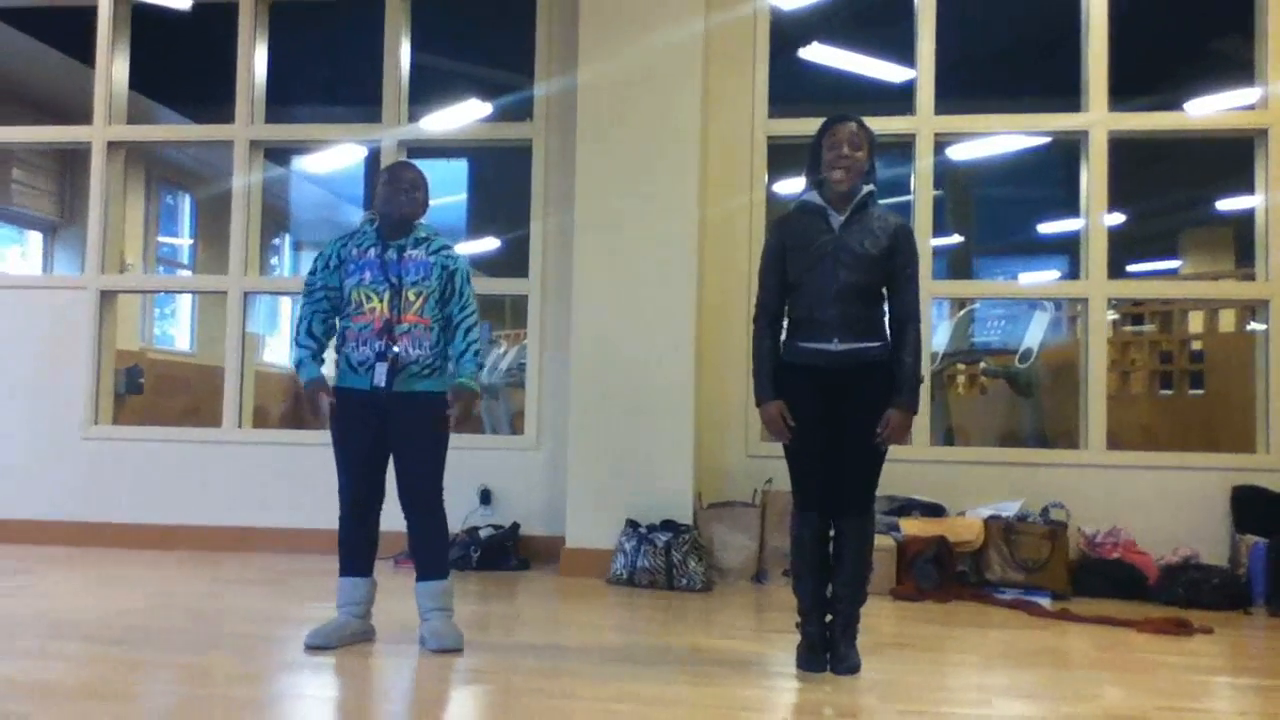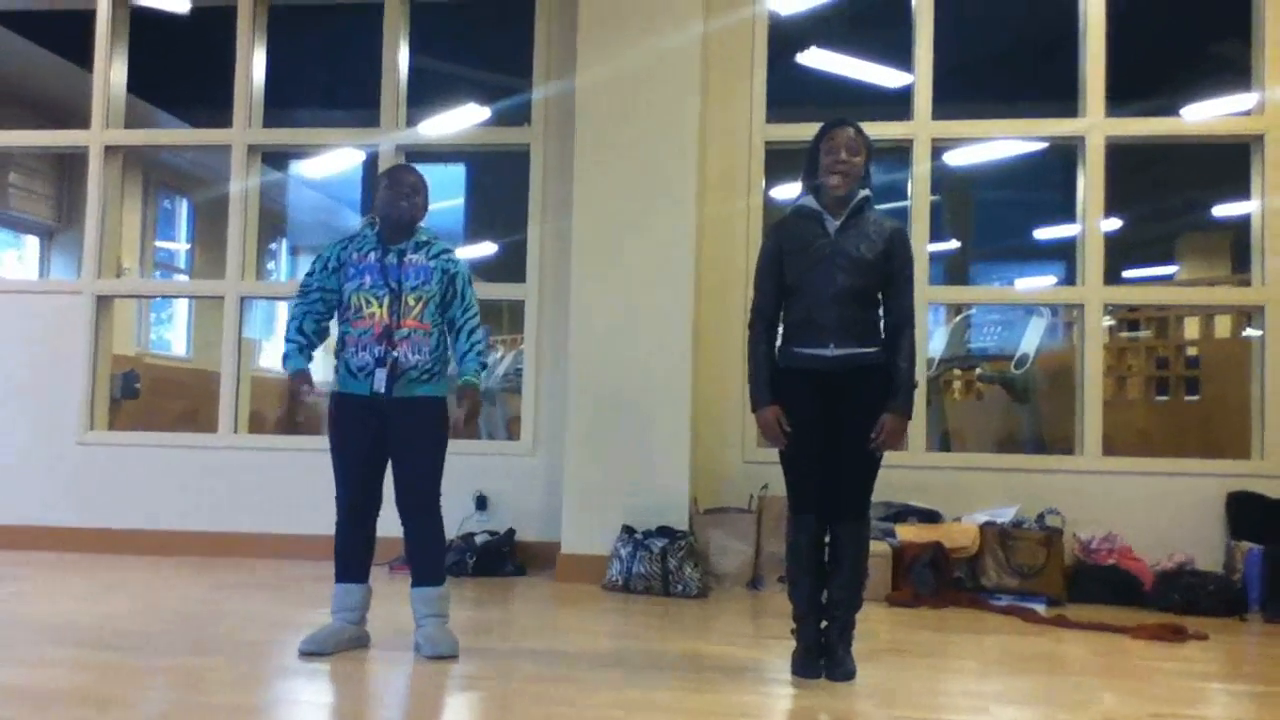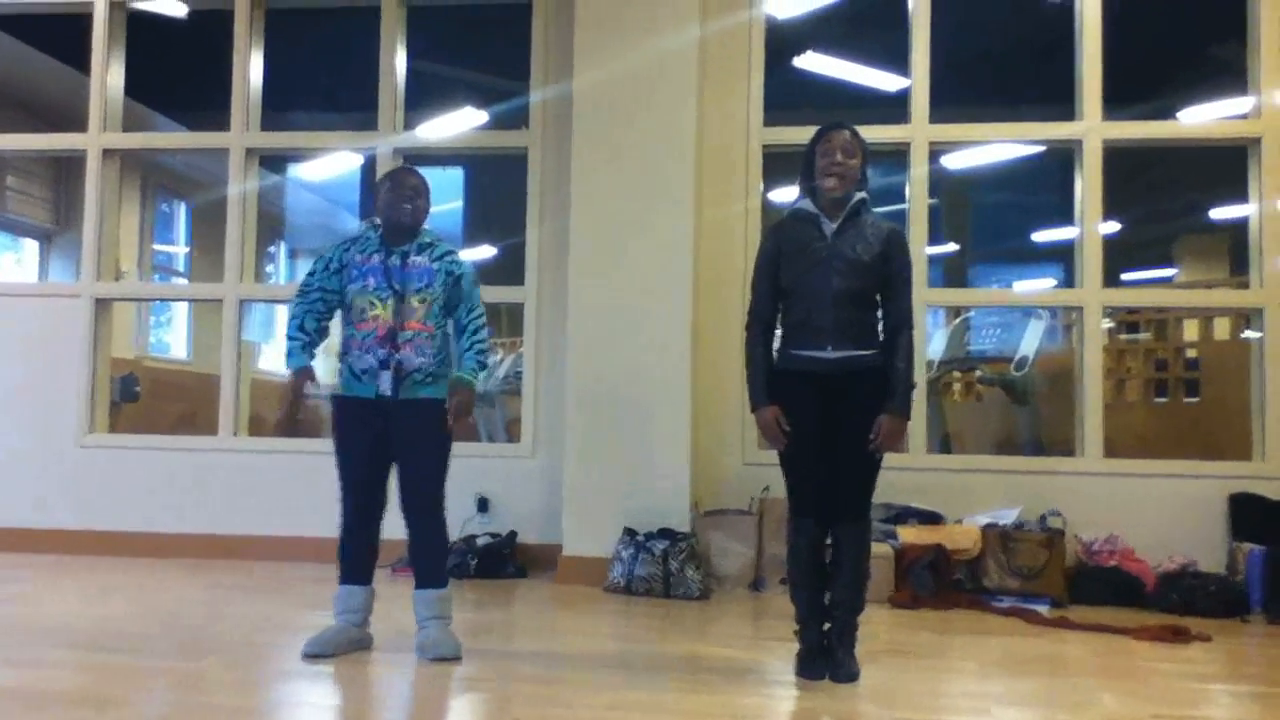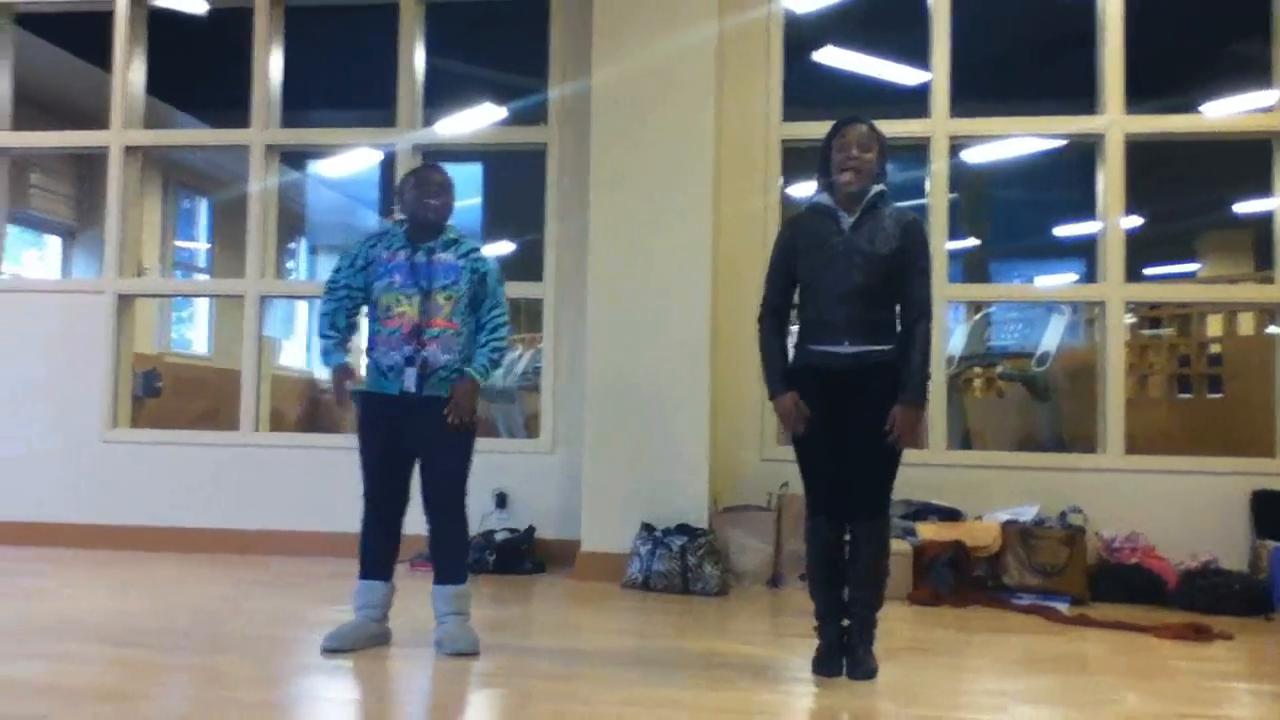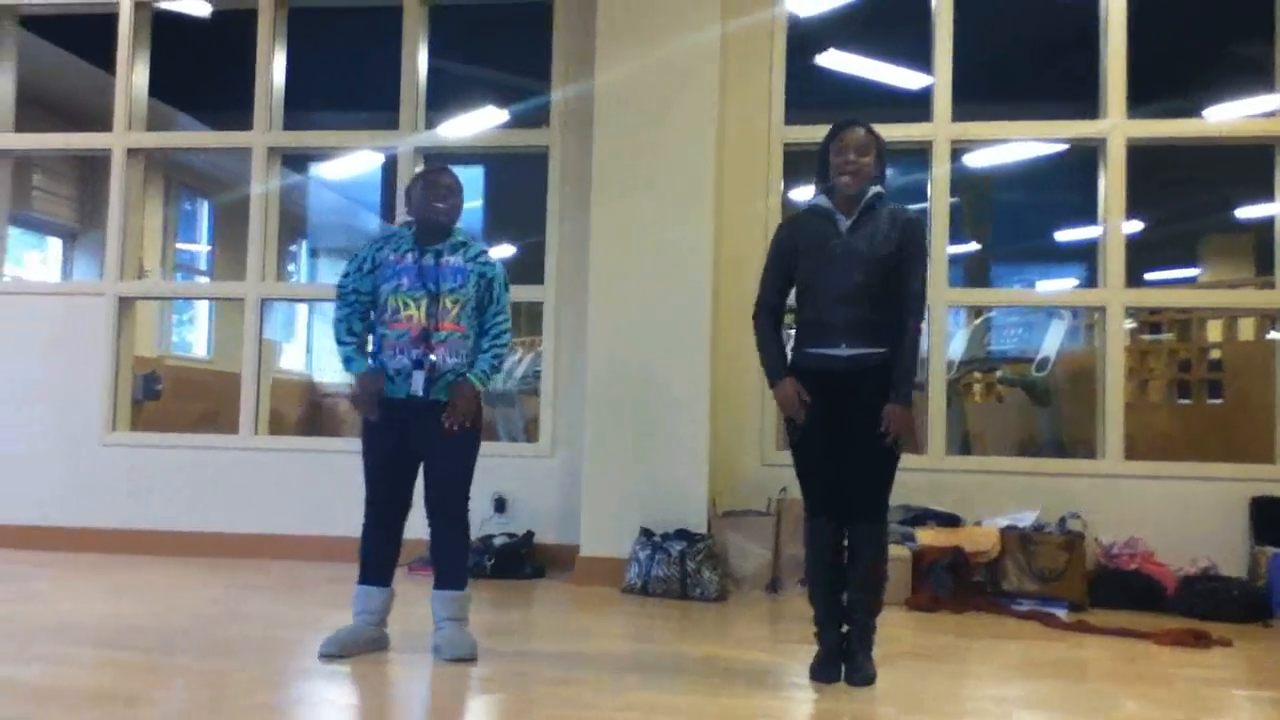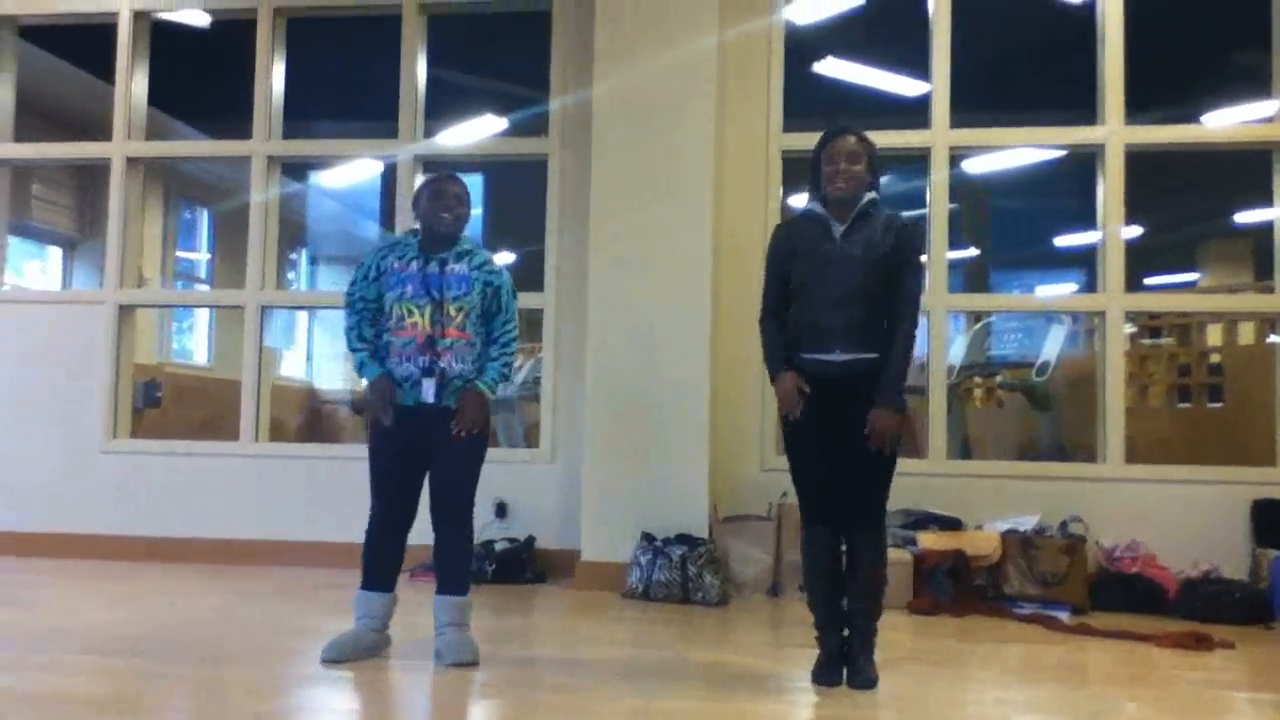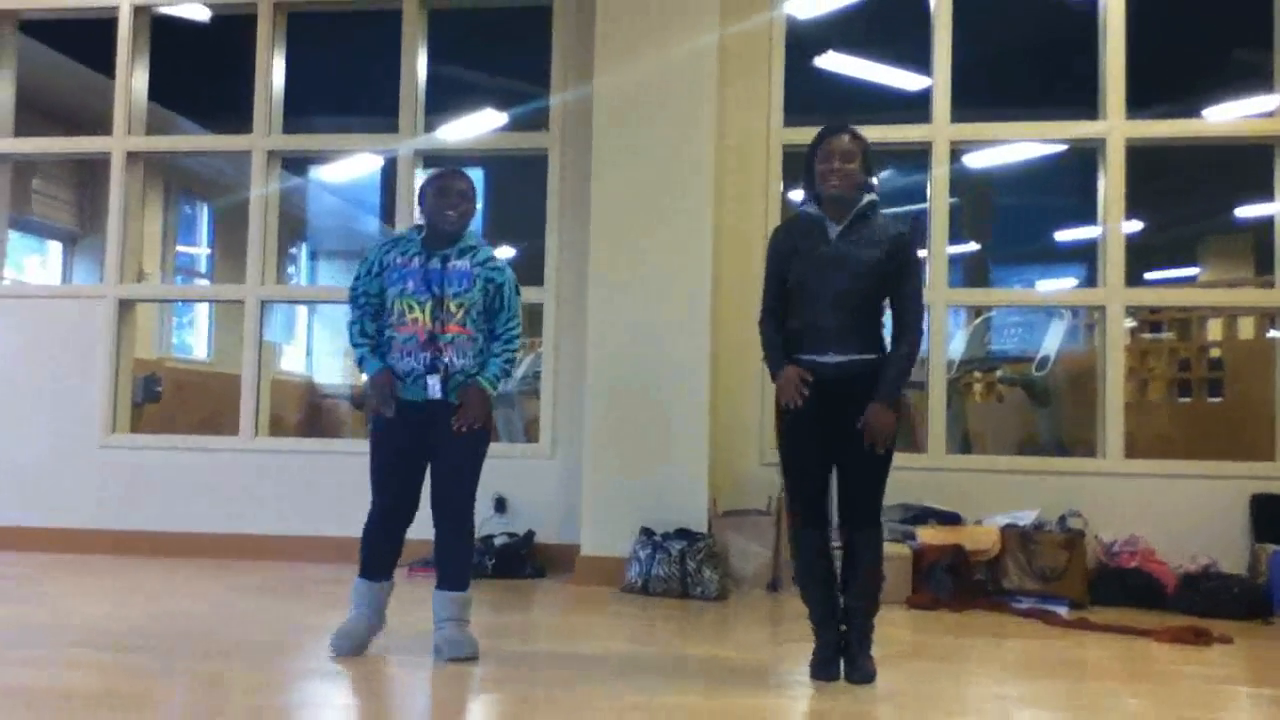
dt=0.1s
person 1, frame 1
left shoulder: (892, 230)
right shoulder: (789, 227)
left elbow: (906, 320)
right elbow: (767, 316)
left wrist: (905, 398)
right wrist: (766, 392)
left hip: (867, 378)
right hip: (803, 377)
left knee: (854, 506)
right knee: (810, 505)
left ankle: (844, 633)
right ankle: (811, 630)
person 1, frame 2
left shoulder: (888, 234)
right shoulder: (785, 231)
left elbow: (901, 325)
right elbow: (763, 321)
left wrist: (900, 403)
right wrist: (763, 397)
left hip: (863, 383)
right hip: (800, 382)
left knee: (850, 512)
right knee: (806, 511)
left ankle: (840, 639)
right ankle: (806, 636)
person 1, frame 3
left shoulder: (885, 236)
right shoulder: (783, 234)
left elbow: (900, 327)
right elbow: (760, 323)
left wrist: (897, 406)
right wrist: (762, 399)
left hip: (861, 386)
right hip: (797, 385)
left knee: (851, 514)
right knee: (806, 513)
left ankle: (842, 641)
right ankle: (810, 638)
person 1, frame 4
left shoulder: (904, 227)
right shoulder: (800, 228)
left elbow: (917, 317)
right elbow: (773, 314)
left wrist: (912, 396)
right wrist: (780, 386)
left hip: (878, 380)
right hip: (815, 380)
left knee: (869, 510)
right knee: (824, 509)
left ankle: (860, 637)
right ankle: (829, 635)
person 1, frame 5
left shoulder: (902, 226)
right shoulder: (797, 228)
left elbow: (910, 316)
right elbow: (766, 311)
left wrist: (902, 394)
right wrist: (779, 376)
left hip: (874, 384)
right hip: (812, 383)
left knee: (867, 515)
right knee: (822, 513)
left ankle: (861, 643)
right ankle: (829, 640)
person 1, frame 6
left shoulder: (896, 232)
right shoulder: (792, 234)
left elbow: (904, 322)
right elbow: (774, 316)
left wrist: (890, 399)
right wrist: (781, 372)
left hip: (868, 389)
right hip: (809, 388)
left knee: (864, 519)
right knee: (818, 519)
left ankle: (861, 646)
right ankle: (830, 644)
person 1, frame 7
left shoulder: (891, 238)
right shoulder: (789, 236)
left elbow: (908, 327)
right elbow: (773, 318)
left wrist: (888, 398)
right wrist: (780, 368)
left hip: (865, 388)
right hip: (805, 388)
left knee: (861, 518)
right knee: (806, 517)
left ankle: (857, 642)
right ankle: (827, 635)
person 2, frame 1
left shoulder: (444, 257)
right shoulder: (343, 251)
left elbow: (464, 321)
right elbow: (316, 310)
left wrist: (465, 379)
right wrist: (309, 369)
left hip: (422, 396)
right hip: (355, 394)
left knee: (423, 501)
right knee: (357, 501)
left ankle: (436, 614)
right ankle: (353, 613)
person 2, frame 2
left shoulder: (444, 261)
right shoulder: (342, 254)
left elbow: (466, 324)
right elbow: (310, 311)
left wrist: (470, 378)
right wrist: (297, 363)
left hip: (421, 401)
right hip: (354, 400)
left knee: (420, 507)
right knee: (354, 507)
left ankle: (431, 621)
right ankle: (348, 619)
person 2, frame 3
left shoulder: (448, 263)
right shoulder: (346, 256)
left elbow: (472, 324)
right elbow: (309, 308)
left wrist: (466, 378)
right wrist: (300, 364)
left hip: (425, 403)
right hip: (358, 401)
left knee: (424, 509)
right knee: (359, 509)
left ankle: (434, 622)
right ankle: (352, 621)
person 2, frame 4
left shoulder: (473, 260)
right shoulder: (372, 251)
left elbow: (494, 323)
right elbow: (337, 304)
left wrist: (474, 377)
right wrist: (336, 358)
left hip: (447, 399)
right hip: (384, 397)
left knee: (445, 505)
right knee: (381, 505)
left ankle: (452, 617)
right ankle: (370, 616)
person 2, frame 5
left shoulder: (481, 262)
right shoulder: (379, 254)
left elbow: (498, 329)
right elbow: (349, 313)
left wrist: (474, 382)
right wrist: (361, 369)
left hip: (452, 404)
right hip: (390, 401)
left knee: (448, 511)
right knee: (382, 509)
left ankle: (450, 622)
right ankle: (369, 621)
person 2, frame 6
left shoulder: (487, 271)
right shoulder: (385, 261)
left elbow: (505, 337)
right elbow: (358, 321)
left wrist: (482, 389)
right wrist: (373, 375)
left hip: (460, 410)
right hip: (397, 408)
left knee: (453, 517)
right knee: (388, 514)
left ankle: (452, 627)
right ankle: (371, 626)
person 2, frame 7
left shoulder: (491, 268)
right shoulder: (387, 256)
left elbow: (507, 335)
right elbow: (362, 315)
left wrist: (485, 384)
right wrist: (375, 369)
left hip: (462, 405)
right hip: (400, 402)
left knee: (454, 511)
right knee: (390, 506)
left ankle: (451, 621)
right ankle: (367, 608)
